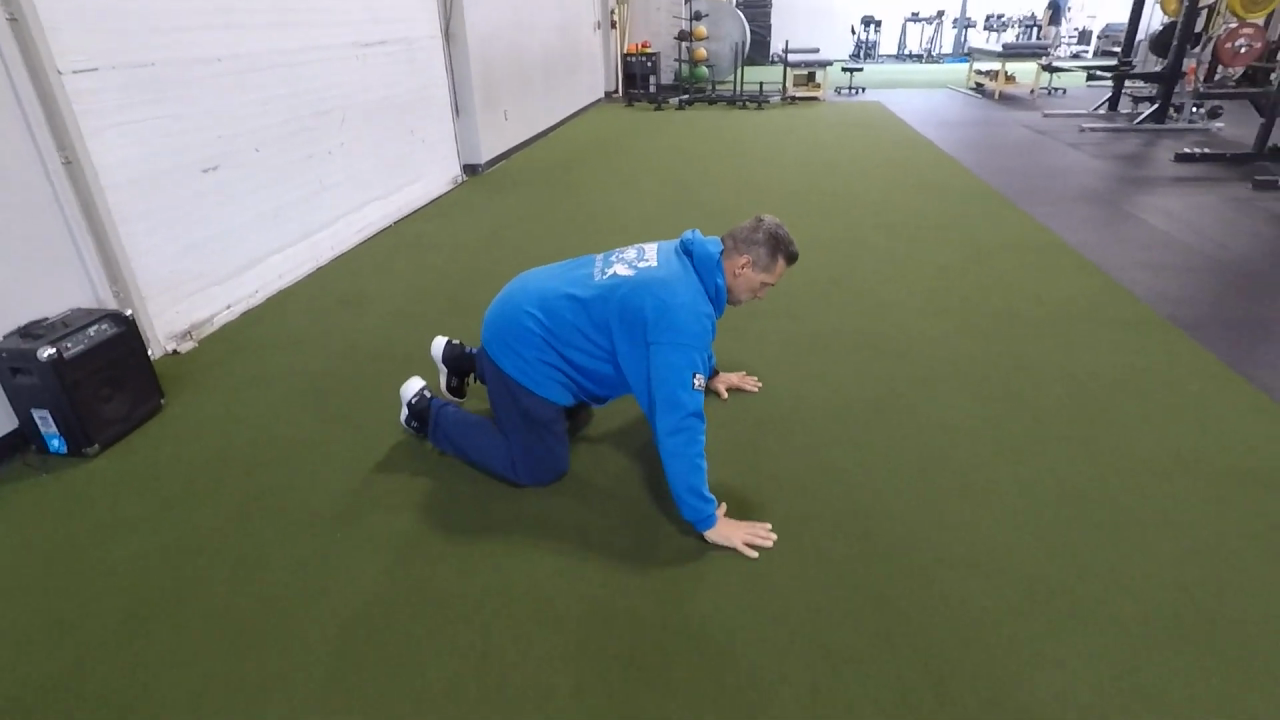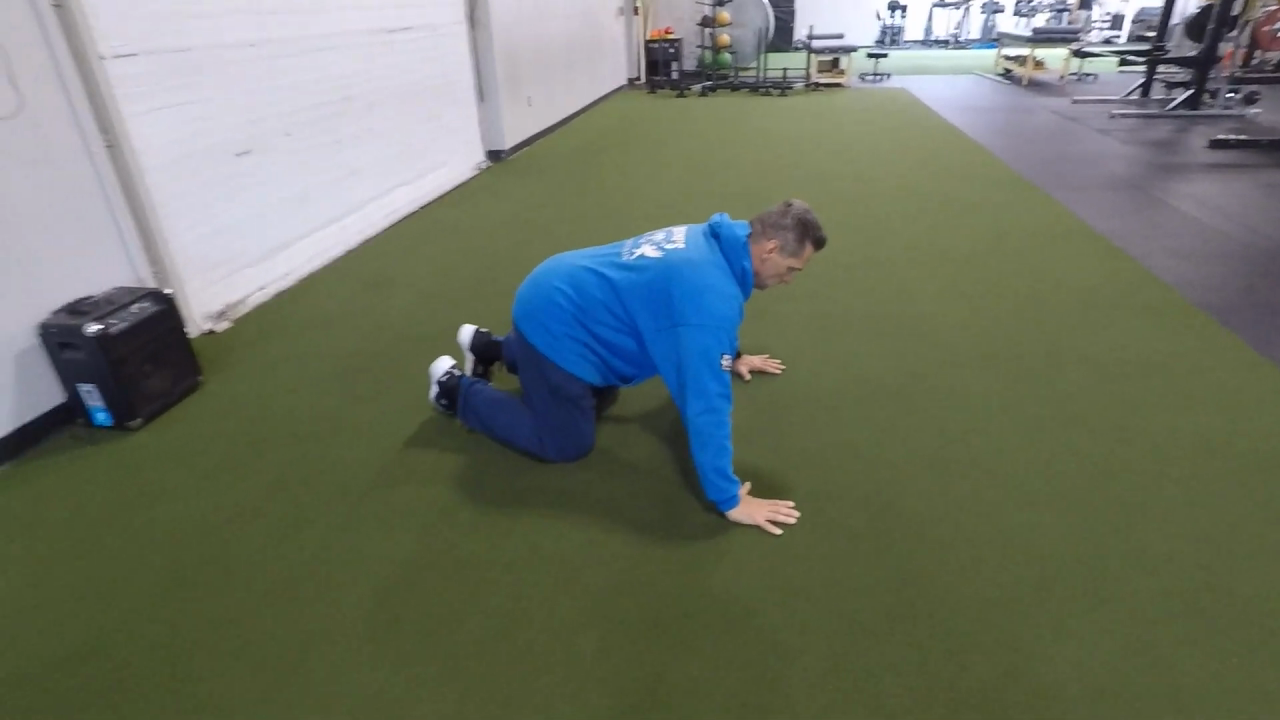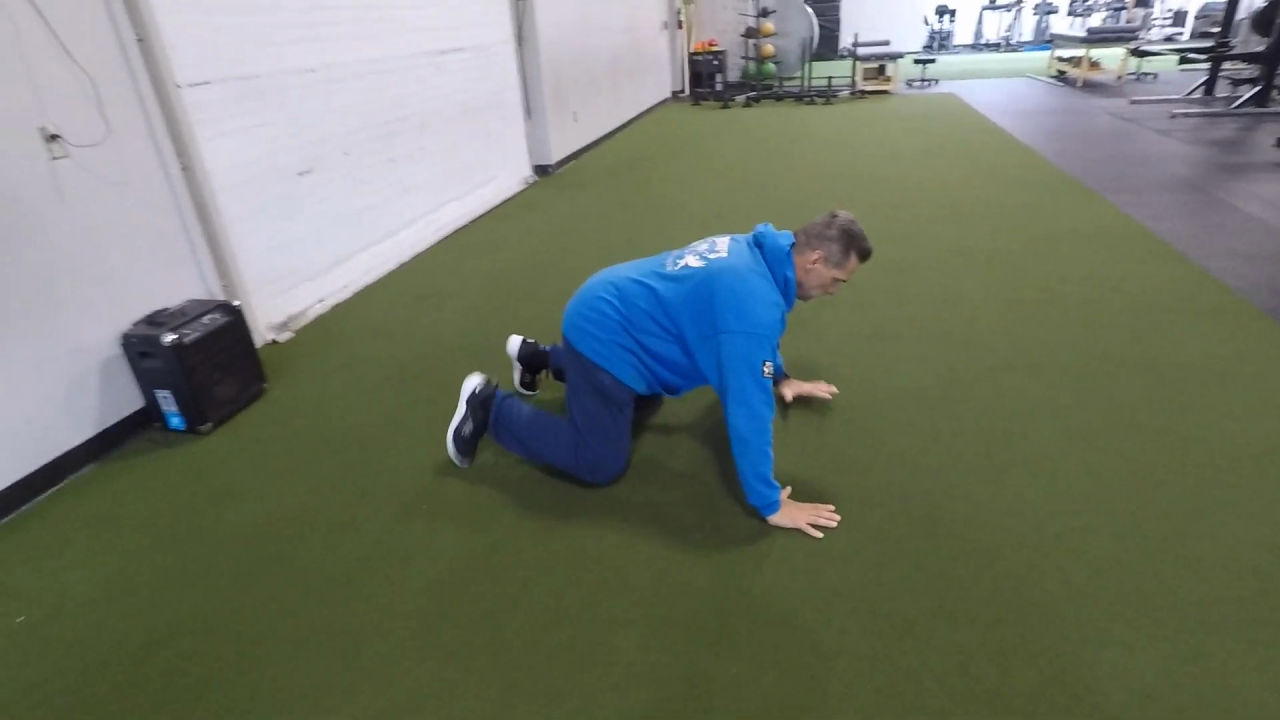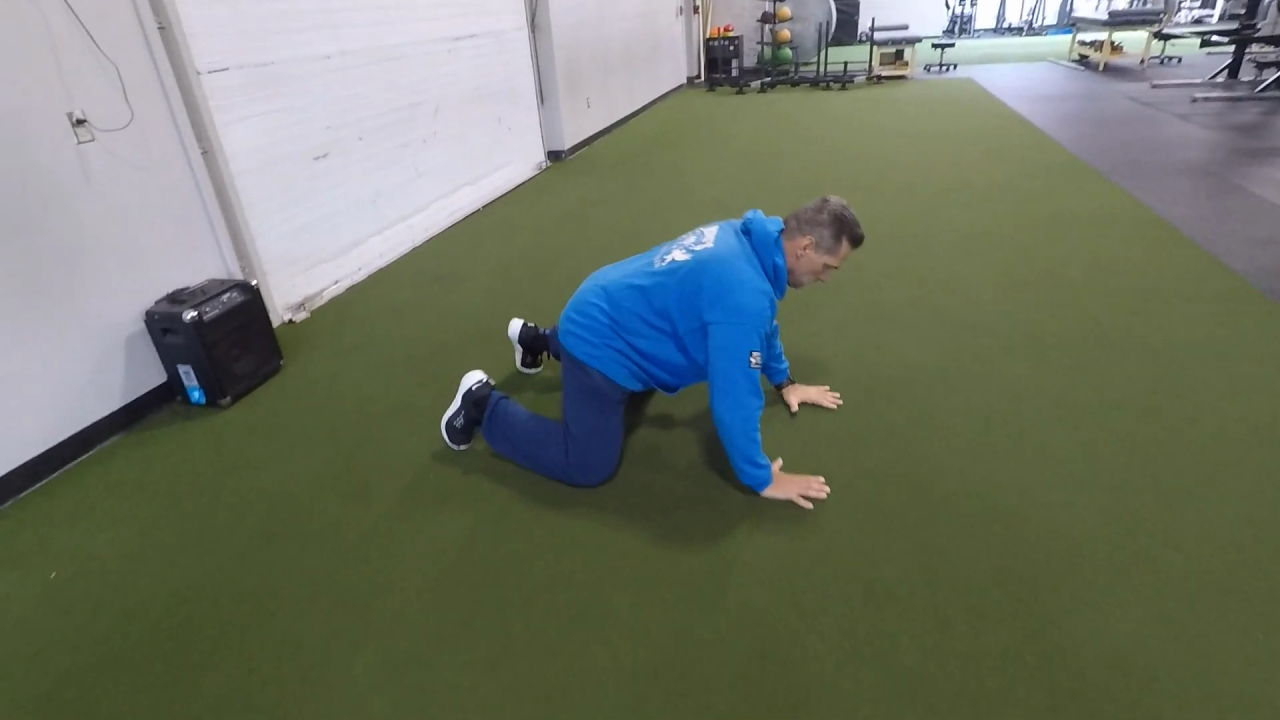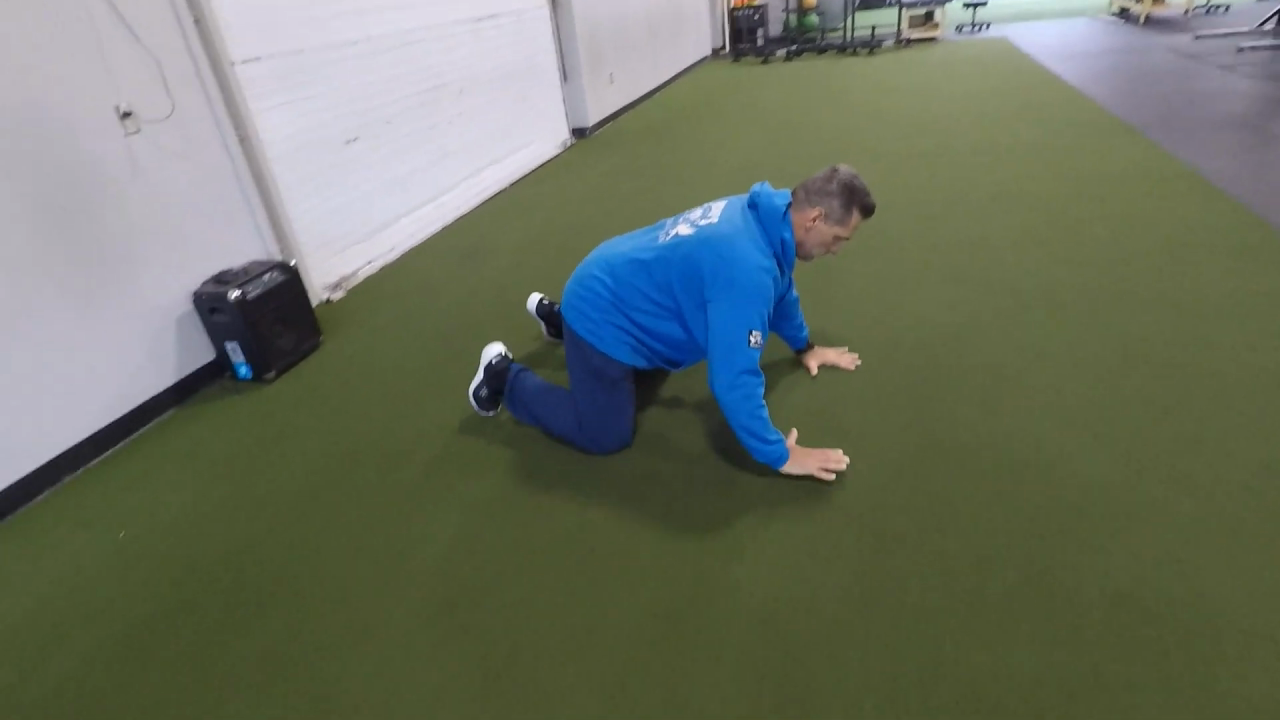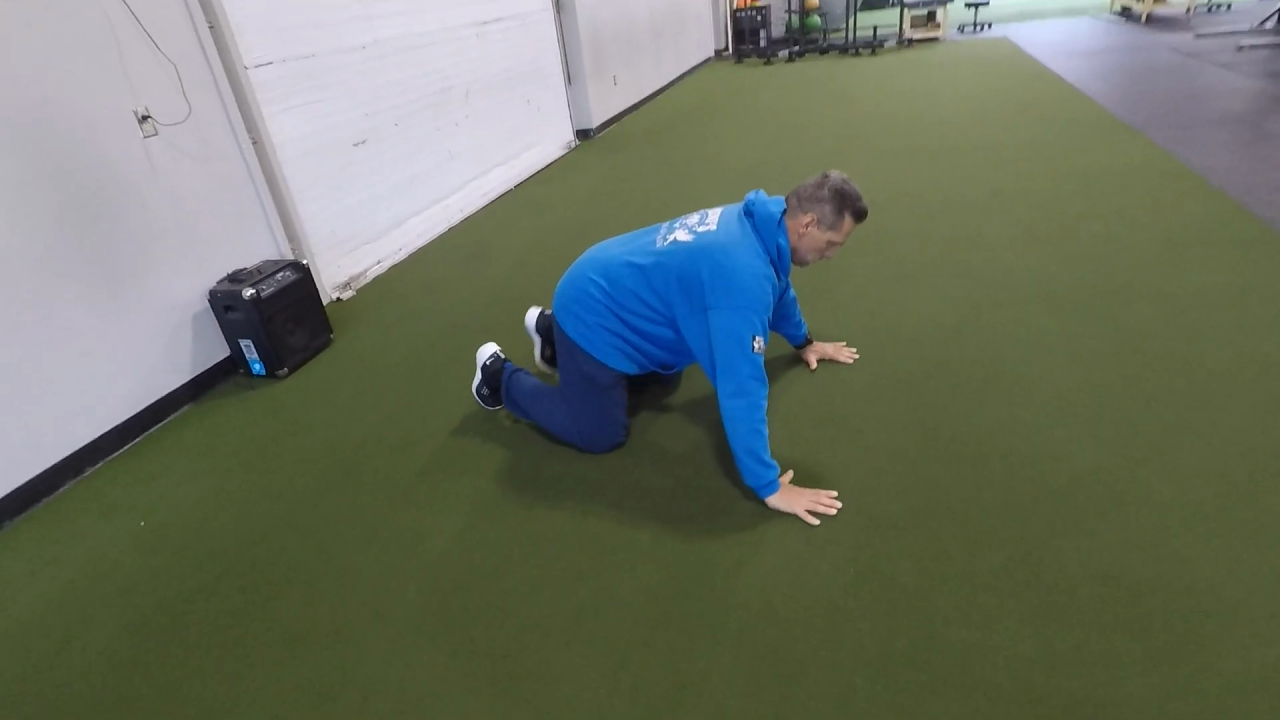
dt=0.3s
person 1, frame 1
left shoulder: (687, 258)
right shoulder: (685, 311)
right elbow: (678, 422)
left wrist: (706, 373)
right wrist: (706, 520)
left hip: (526, 311)
right hip: (525, 344)
left knee: (573, 414)
right knee: (542, 467)
left ankle: (466, 360)
right ankle: (427, 411)
person 1, frame 2
left shoulder: (714, 241)
right shoulder: (713, 295)
right elbow: (706, 403)
left wrist: (730, 356)
right wrist: (729, 499)
left hip: (556, 292)
right hip: (555, 322)
left knee: (599, 395)
right knee: (568, 443)
left ankle: (491, 348)
right ankle: (456, 388)
person 1, frame 3
left shoulder: (760, 252)
right shoulder: (757, 304)
right elbow: (749, 410)
left wrist: (781, 378)
right wrist: (770, 503)
left hip: (608, 309)
right hip: (604, 335)
left knee: (642, 403)
right knee: (599, 464)
left ankle: (538, 357)
right ankle: (487, 405)
person 1, frame 4
left shoulder: (751, 239)
right shoulder: (744, 292)
right elbow: (736, 399)
left wrist: (784, 381)
right wrist: (762, 479)
left hip: (604, 313)
right hip: (599, 342)
left knee: (638, 391)
right knee: (590, 466)
left ankle: (539, 339)
right ankle: (483, 404)
person 1, frame 5
left shoulder: (762, 215)
right shoulder: (745, 267)
left elbow: (779, 289)
right elbow: (734, 380)
left wrist: (804, 346)
right wrist: (779, 455)
left hip: (615, 288)
right hip: (600, 315)
left knee: (661, 361)
right knee: (607, 436)
left ankle: (556, 315)
right ankle: (505, 377)
person 1, frame 6
left shoulder: (757, 223)
right shoulder: (744, 273)
left elbow: (777, 289)
right elbow: (741, 389)
left wrist: (804, 342)
right wrist: (769, 486)
left hip: (606, 285)
right hip: (594, 316)
left knee: (666, 375)
right knee: (602, 435)
left ankle: (553, 328)
right ankle: (500, 375)
